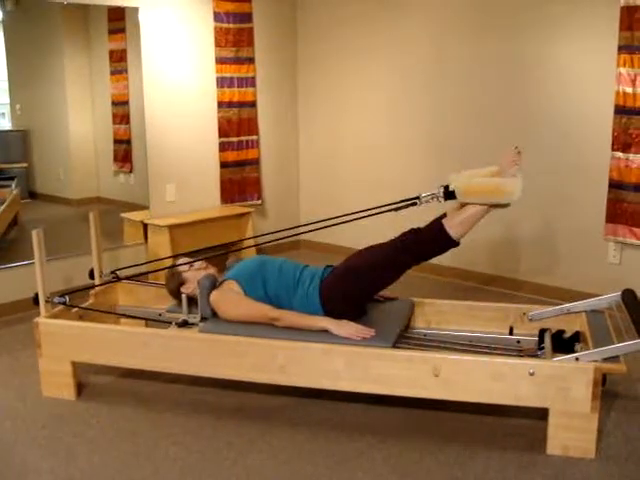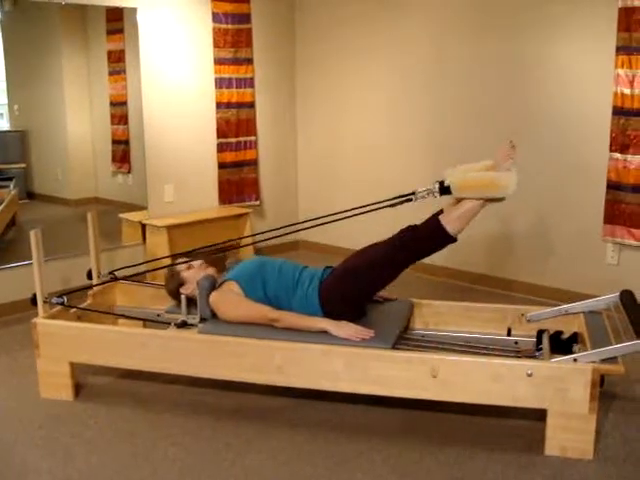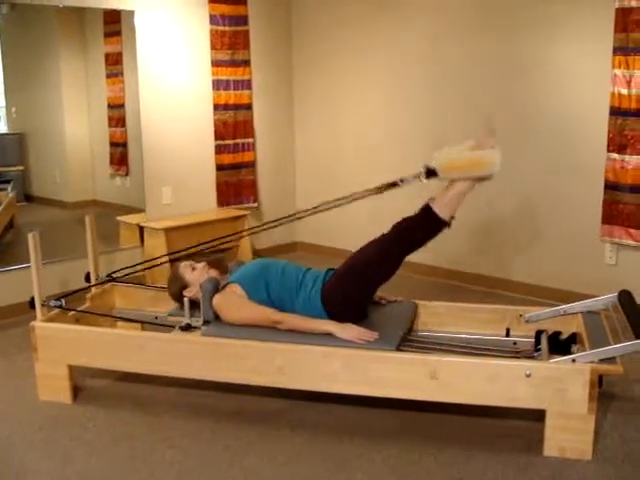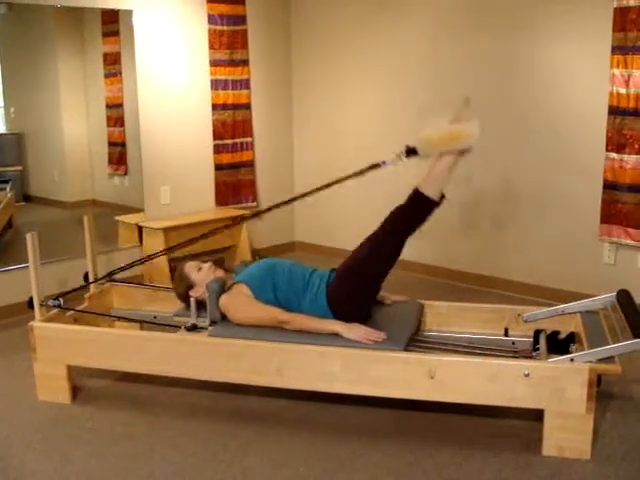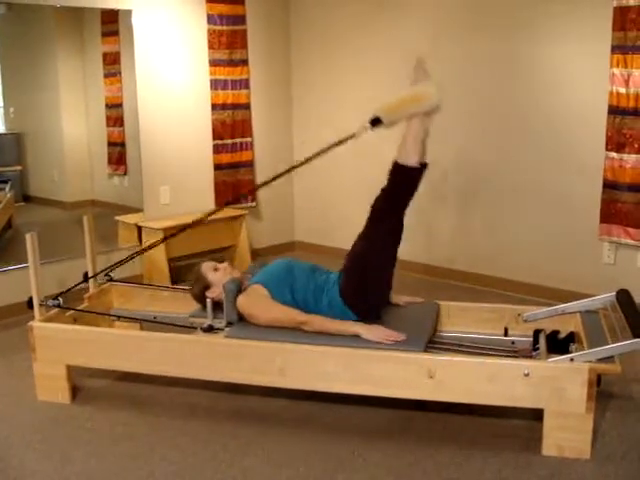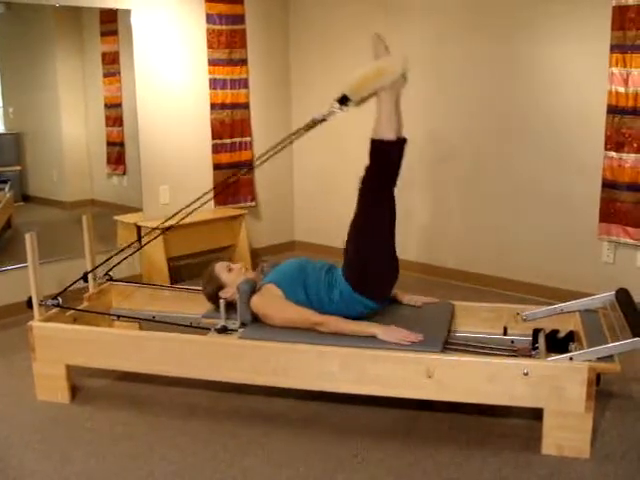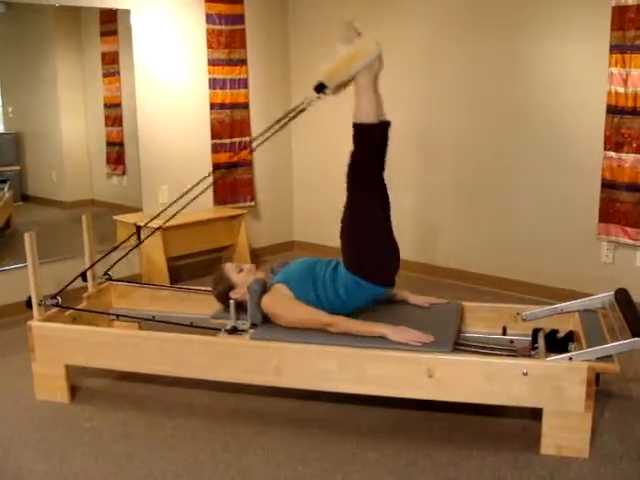
dt=0.2s
person 1, frame 1
left shoulder: (237, 275)
right shoulder: (220, 298)
right elbow: (274, 315)
right wrist: (331, 324)
left hip: (329, 280)
right hip: (330, 299)
left knee: (413, 243)
right knee: (408, 248)
person 1, frame 2
left shoulder: (236, 275)
right shoulder: (220, 300)
right elbow: (274, 316)
left wrist: (368, 288)
right wrist: (330, 324)
left hip: (328, 281)
right hip: (329, 300)
left knee: (410, 240)
right knee: (406, 245)
person 1, frame 3
left shoulder: (237, 280)
right shoulder: (224, 303)
right elbow: (275, 319)
left wrist: (364, 296)
right wrist: (333, 327)
left hip: (327, 287)
right hip: (329, 303)
left knee: (399, 238)
right knee: (397, 241)
left ankle: (466, 178)
right ankle: (468, 176)
person 1, frame 4
left shoulder: (241, 279)
right shoulder: (231, 302)
right elbow: (284, 319)
left wrist: (373, 291)
right wrist: (340, 326)
left hip: (330, 282)
right hip: (334, 302)
right knee: (394, 229)
right ankle: (450, 154)
person 1, frame 5
left shoulder: (258, 284)
right shoulder: (248, 302)
right elbow: (303, 320)
right wrist: (361, 328)
left hip: (348, 288)
right hip: (353, 302)
right knee: (385, 212)
person 1, frame 6
left shoulder: (271, 283)
right shoulder: (261, 303)
right elbow: (318, 322)
right wrist: (376, 329)
left hip: (358, 285)
right hip: (360, 293)
right knee: (374, 192)
person 1, frame 7
left shoulder: (280, 281)
right shoulder: (272, 303)
right elbow: (329, 322)
right wrist: (388, 330)
left hip: (363, 275)
right hip: (365, 275)
